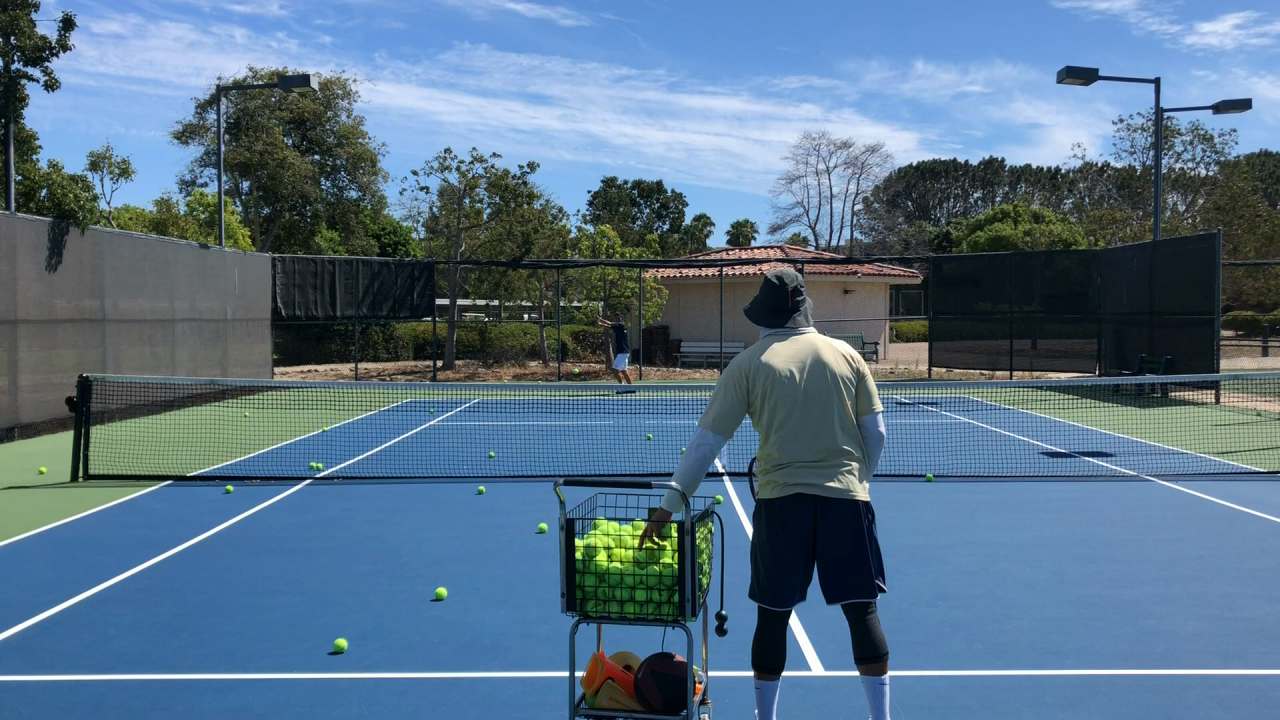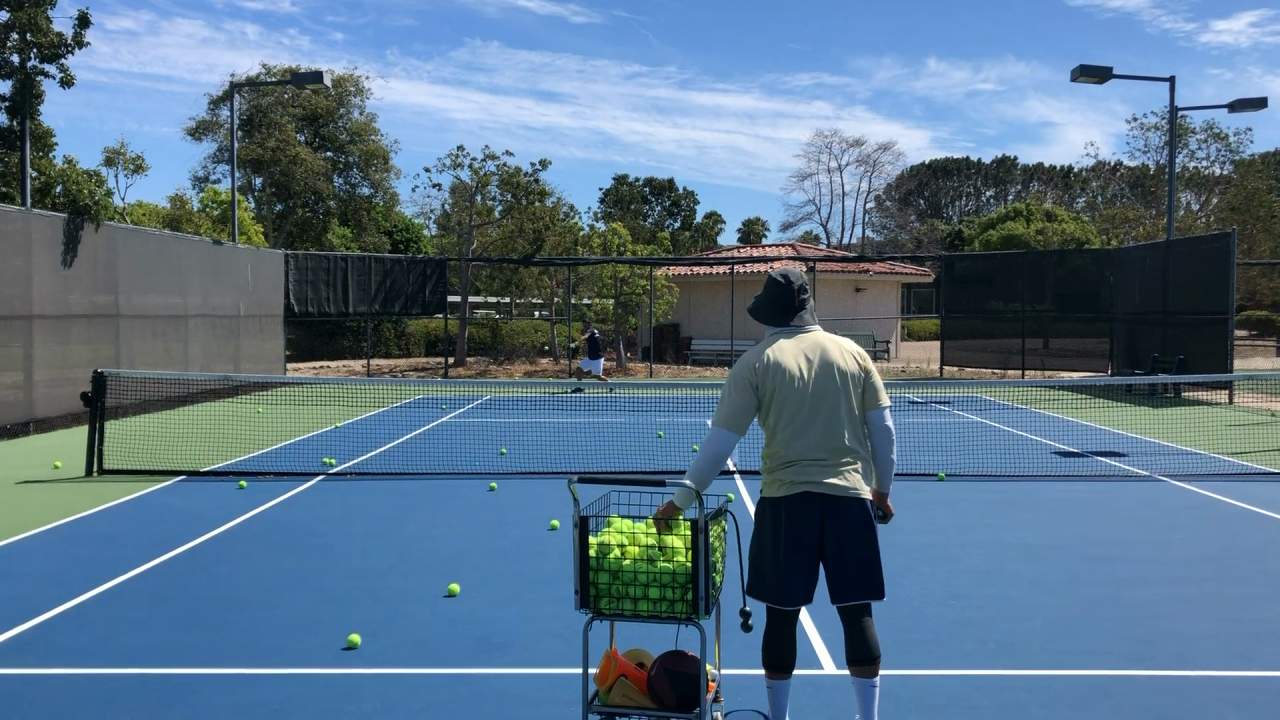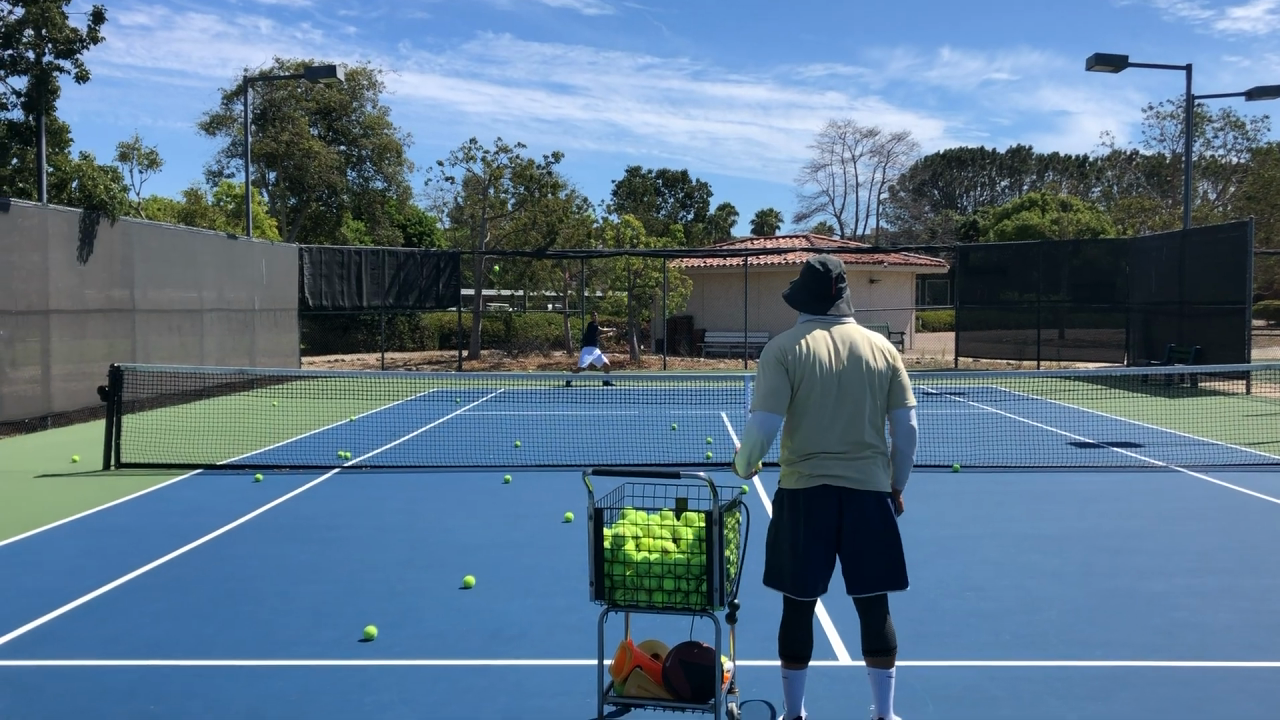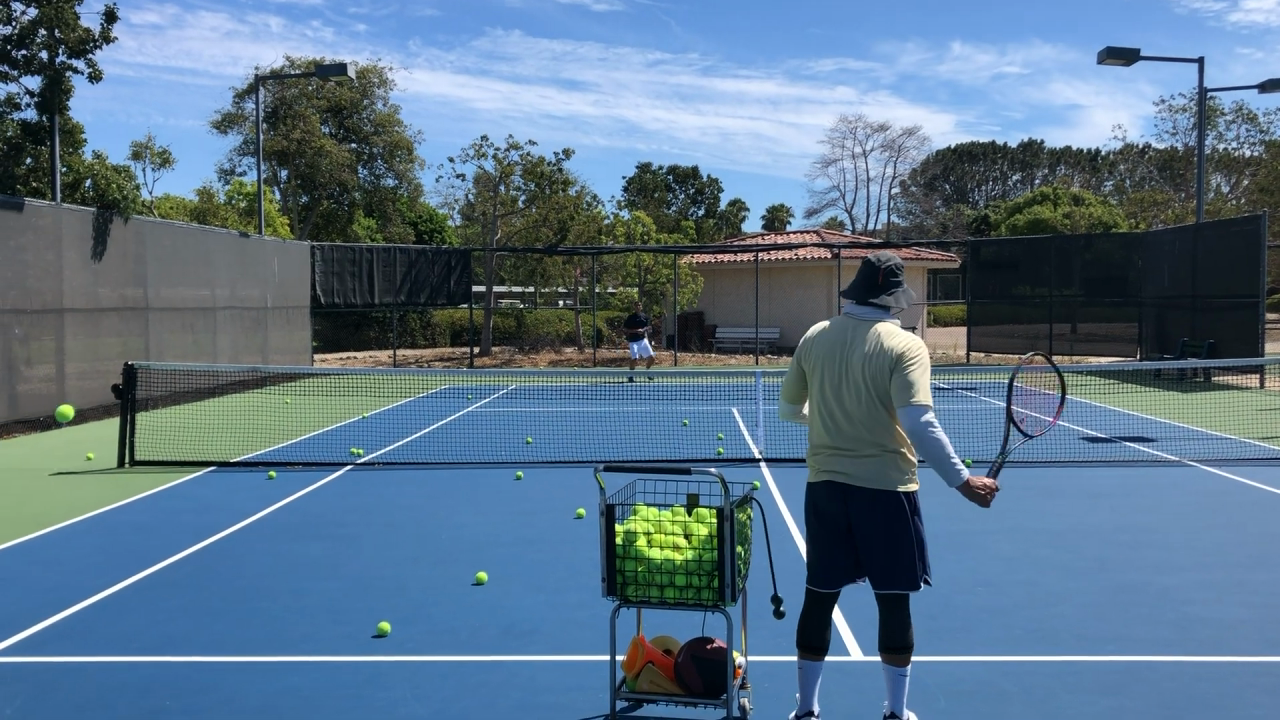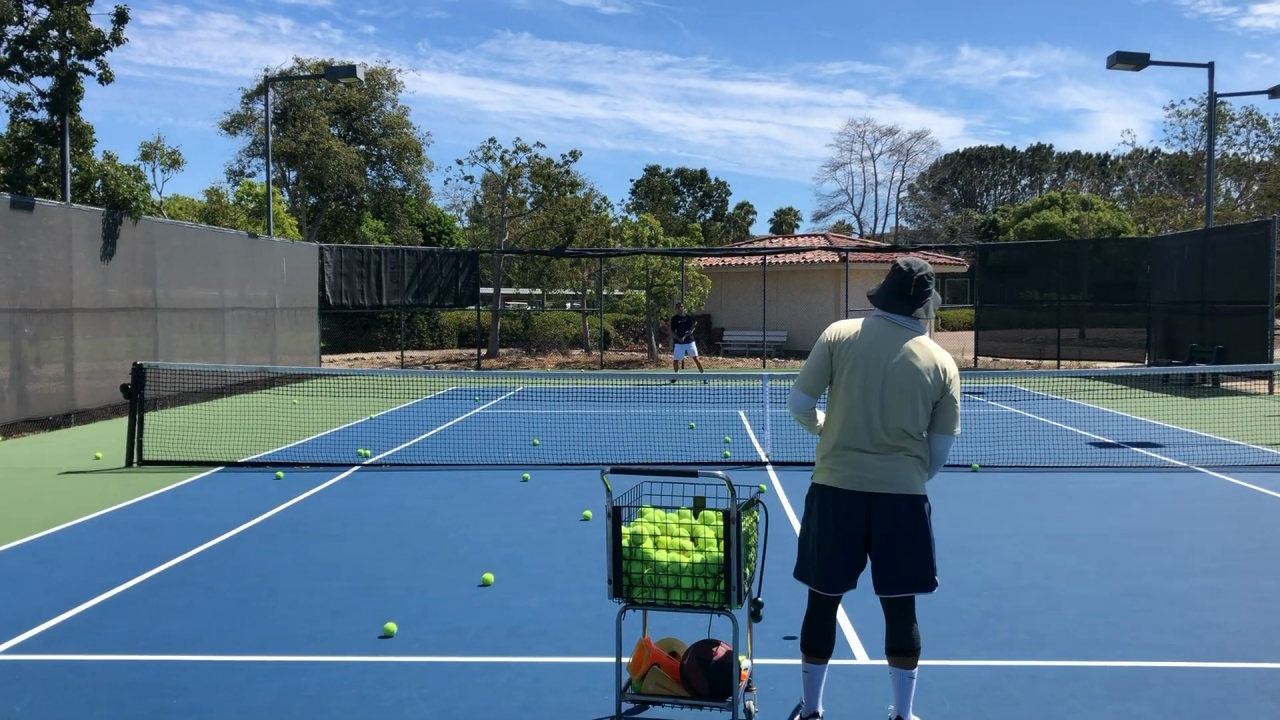
dt=0.5s
person 1, frame 1
left shoulder: (748, 364)
right shoulder: (845, 354)
left elbow: (705, 444)
right elbow: (876, 433)
left wrist: (667, 507)
left hip: (782, 502)
right hip: (845, 500)
left knee: (773, 615)
right knee: (862, 611)
person 1, frame 2
left shoulder: (755, 362)
right shoulder: (852, 352)
left elbow: (719, 444)
right elbow: (883, 429)
left wrist: (680, 501)
right wrist: (882, 491)
left hip: (786, 501)
right hip: (851, 499)
left knee: (781, 615)
right knee: (857, 613)
person 1, frame 3
left shoulder: (784, 348)
right shoulder: (881, 346)
left elbow: (762, 426)
right elbow: (906, 428)
left wrist: (744, 465)
right wrist: (896, 486)
left hip: (805, 492)
right hip: (869, 493)
left knee: (799, 606)
right knee: (874, 606)
person 1, frame 4
left shoulder: (814, 336)
right shoulder: (904, 345)
left elbow: (789, 409)
right elbow: (921, 425)
right wrist: (963, 480)
left hip: (824, 486)
right hip: (884, 489)
left knee: (819, 596)
right knee: (893, 601)
person 1, frame 5
left shoulder: (839, 334)
right shoulder: (940, 361)
left elbow: (798, 404)
right elbow: (940, 451)
left hip: (836, 488)
right hip: (902, 496)
left knee: (822, 602)
right knee: (900, 607)
